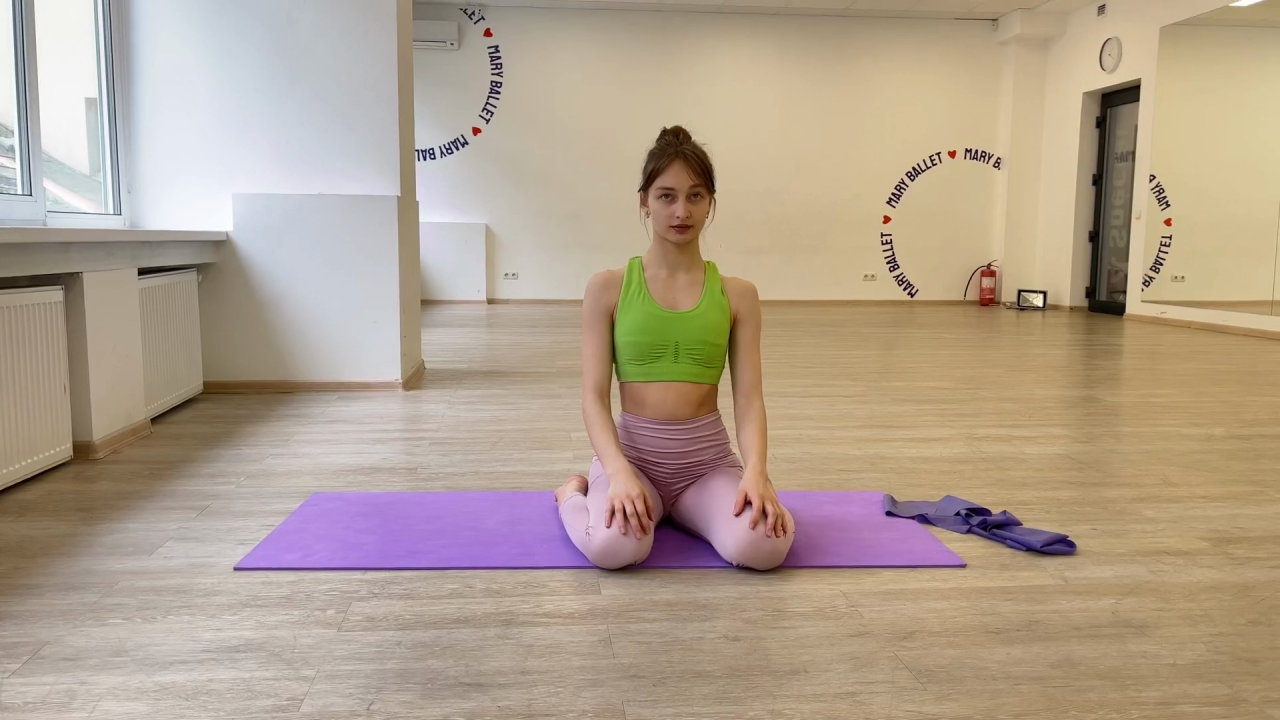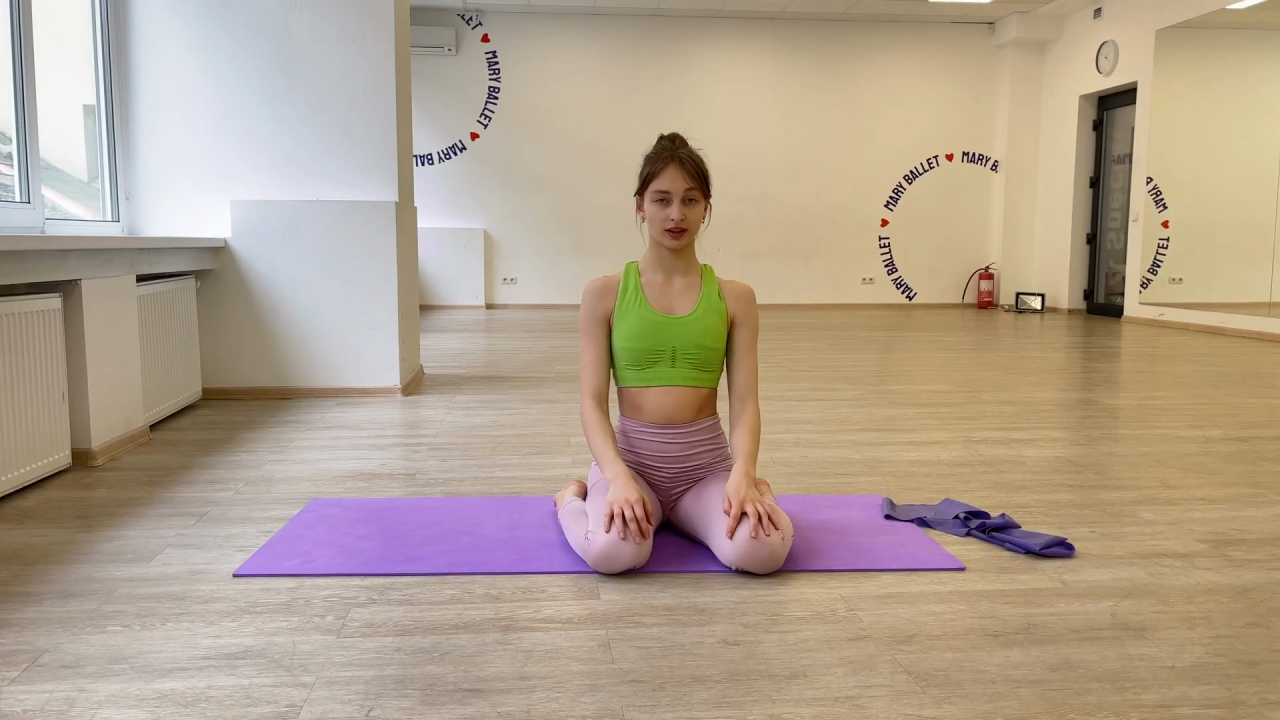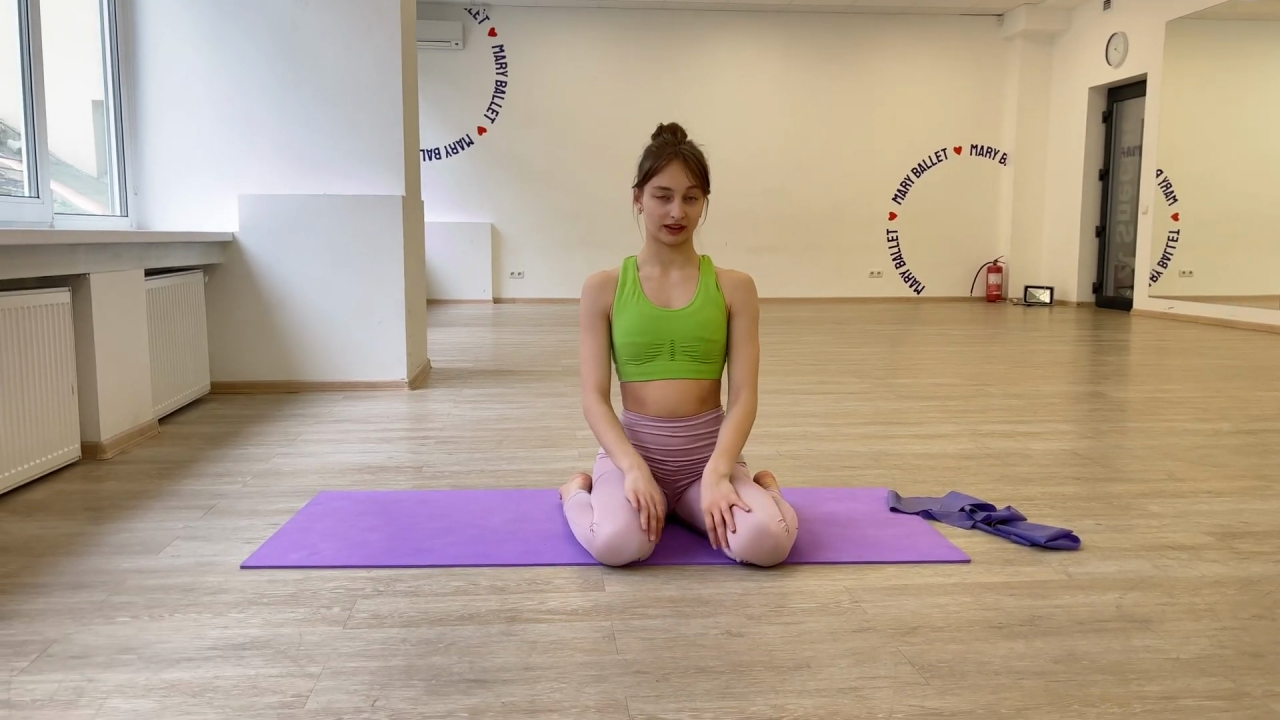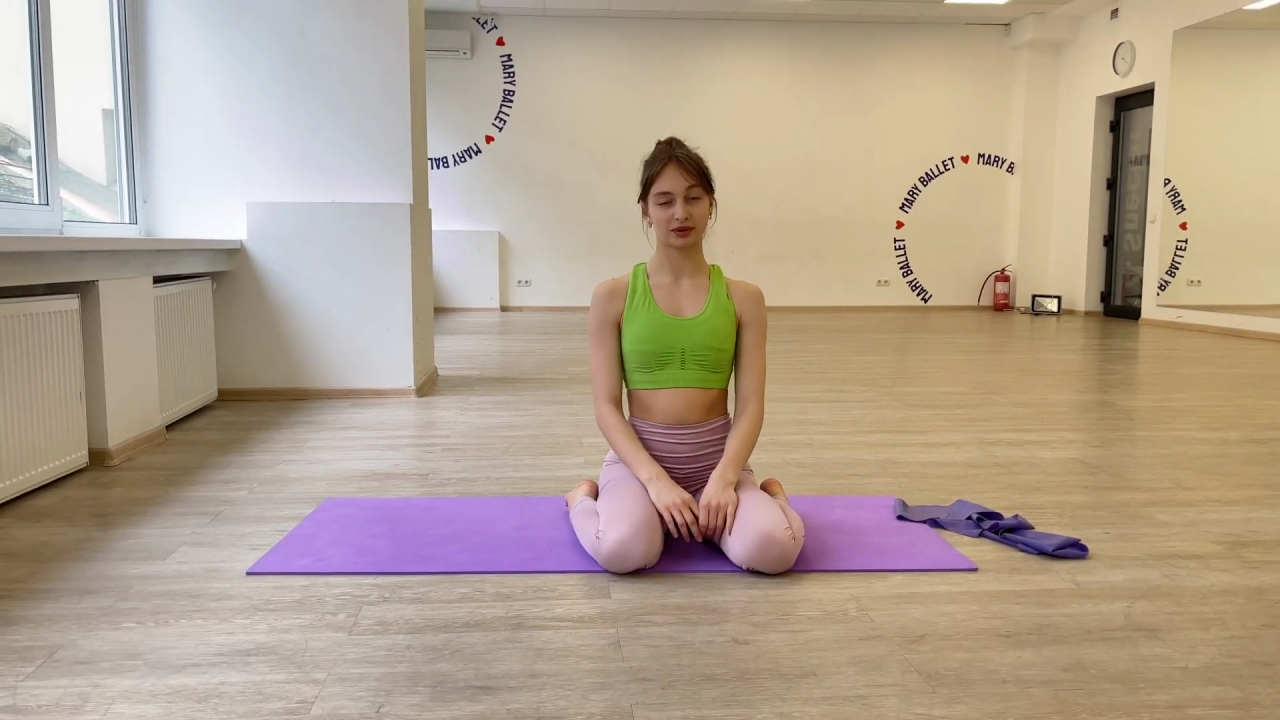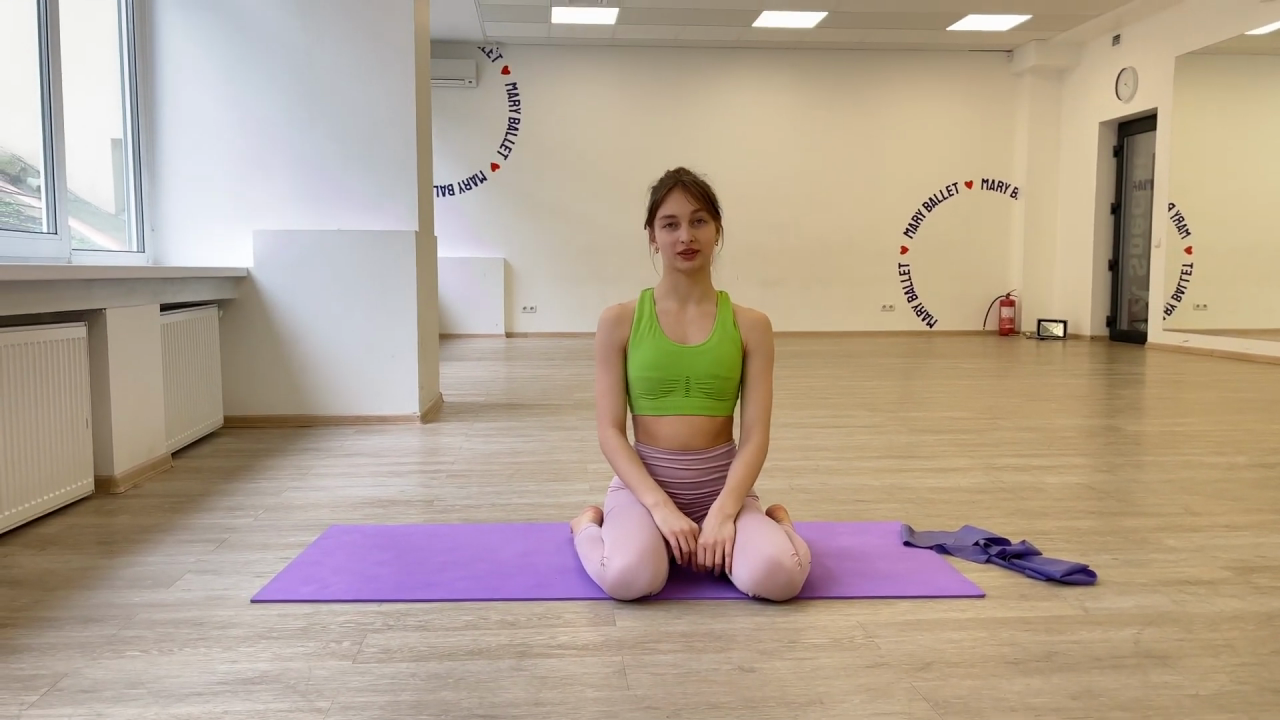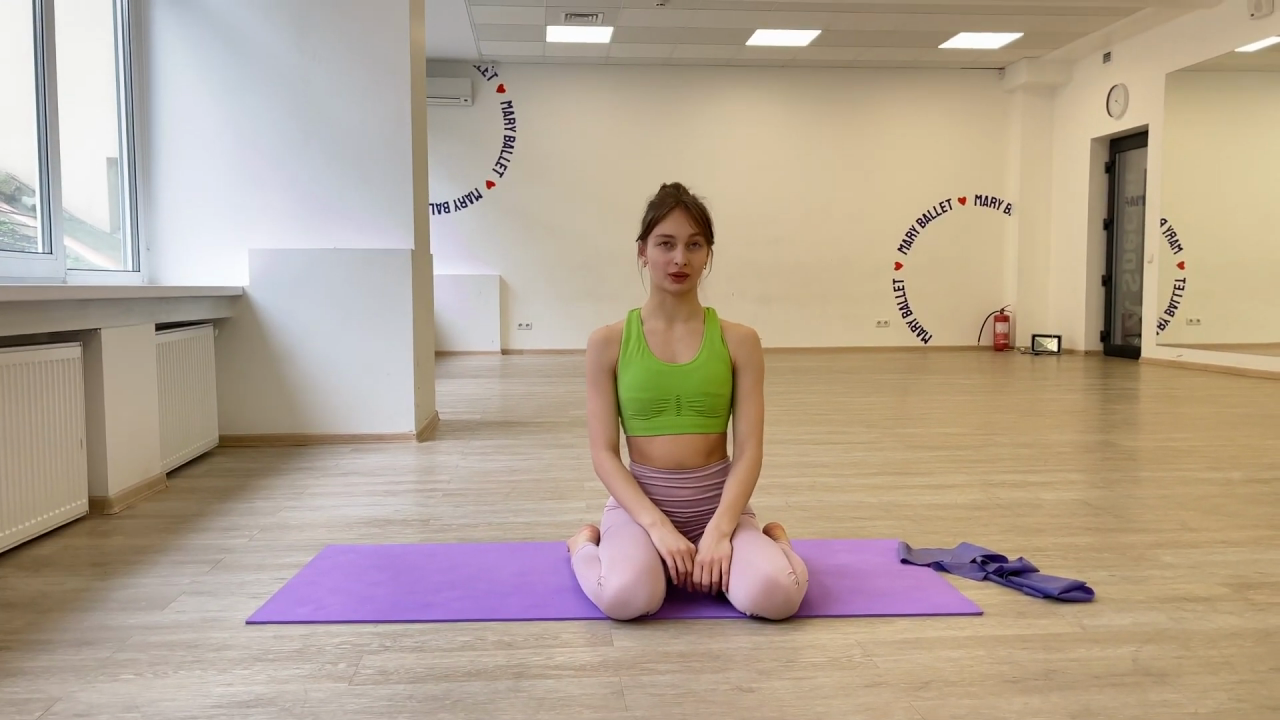
dt=0.7s
person 1, frame 1
left shoulder: (738, 295)
right shoulder: (608, 288)
left elbow: (749, 398)
right elbow: (594, 396)
left wrist: (755, 471)
right wrist: (618, 472)
left hip: (708, 456)
right hip: (632, 451)
left knee: (764, 546)
right knee: (612, 545)
left ankle: (681, 506)
right ankle: (574, 494)
person 1, frame 2
left shoulder: (735, 298)
right shoulder: (604, 293)
left elbow: (745, 403)
right elbow: (592, 401)
left wrist: (742, 475)
right wrist: (617, 478)
left hip: (706, 460)
right hip: (631, 455)
left knee: (762, 550)
right knee: (612, 551)
right ankle: (573, 499)
person 1, frame 3
left shoulder: (734, 287)
right shoulder: (603, 288)
left elbow: (743, 396)
right elbow: (594, 396)
left wrist: (717, 473)
right wrist: (634, 468)
left hip: (709, 448)
right hip: (634, 445)
left knee: (766, 541)
right knee: (616, 542)
left ankle: (761, 487)
right ankle: (578, 492)
person 1, frame 4
left shoulder: (743, 298)
right shoulder: (613, 295)
left elbow: (750, 407)
right elbow: (606, 406)
left wrist: (723, 479)
right wrist: (656, 479)
left hip: (716, 456)
right hip: (639, 455)
left knee: (772, 550)
right knee: (622, 551)
left ankle: (769, 496)
right ankle: (584, 500)
person 1, frame 5
left shoulder: (751, 325)
right shoulder: (619, 321)
left elbow: (755, 435)
right elbow: (610, 431)
left wrist: (722, 512)
right wrist: (661, 506)
left hip: (722, 483)
right hip: (643, 482)
left knee: (777, 577)
right knee: (629, 577)
left ankle: (774, 522)
right ankle: (588, 526)
person 1, frame 6
left shoulder: (739, 341)
right shoulder: (608, 342)
left elbow: (749, 451)
right elbow: (604, 453)
left wrist: (719, 530)
right wrist: (658, 526)
left hip: (717, 500)
right hip: (640, 500)
left knee: (774, 596)
right knee: (626, 598)
left ankle: (771, 540)
right ankle: (586, 544)
